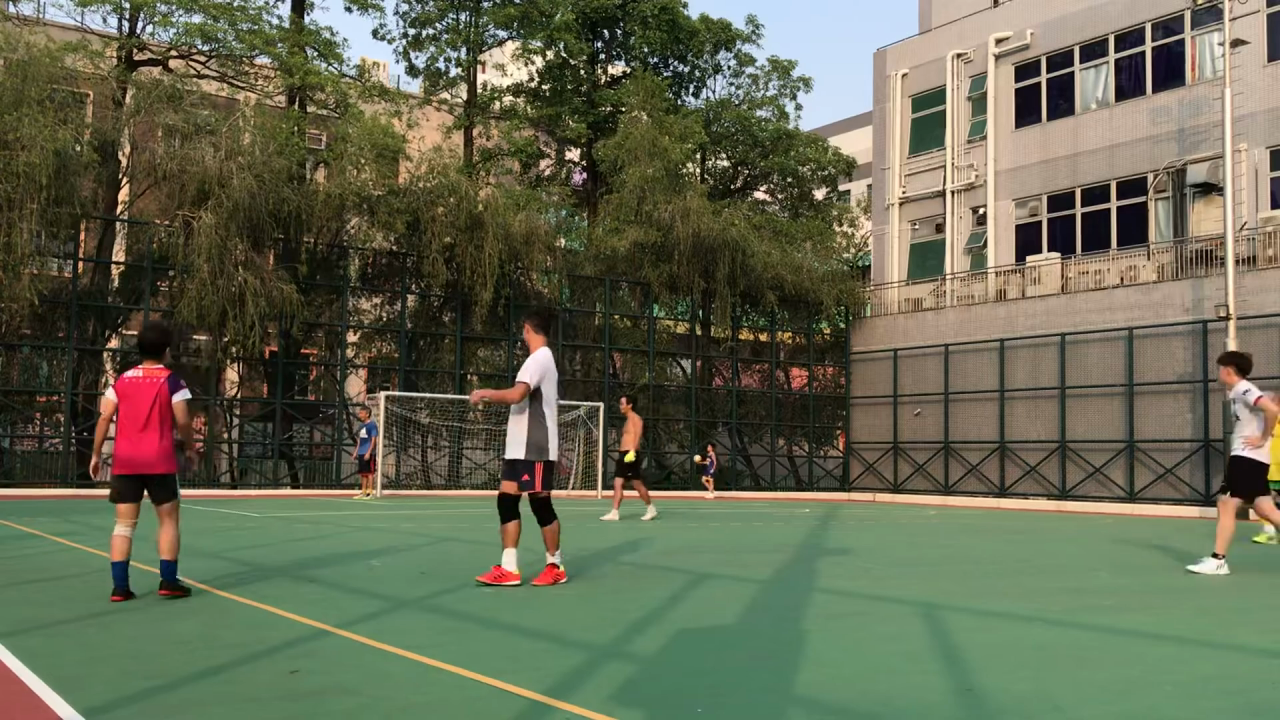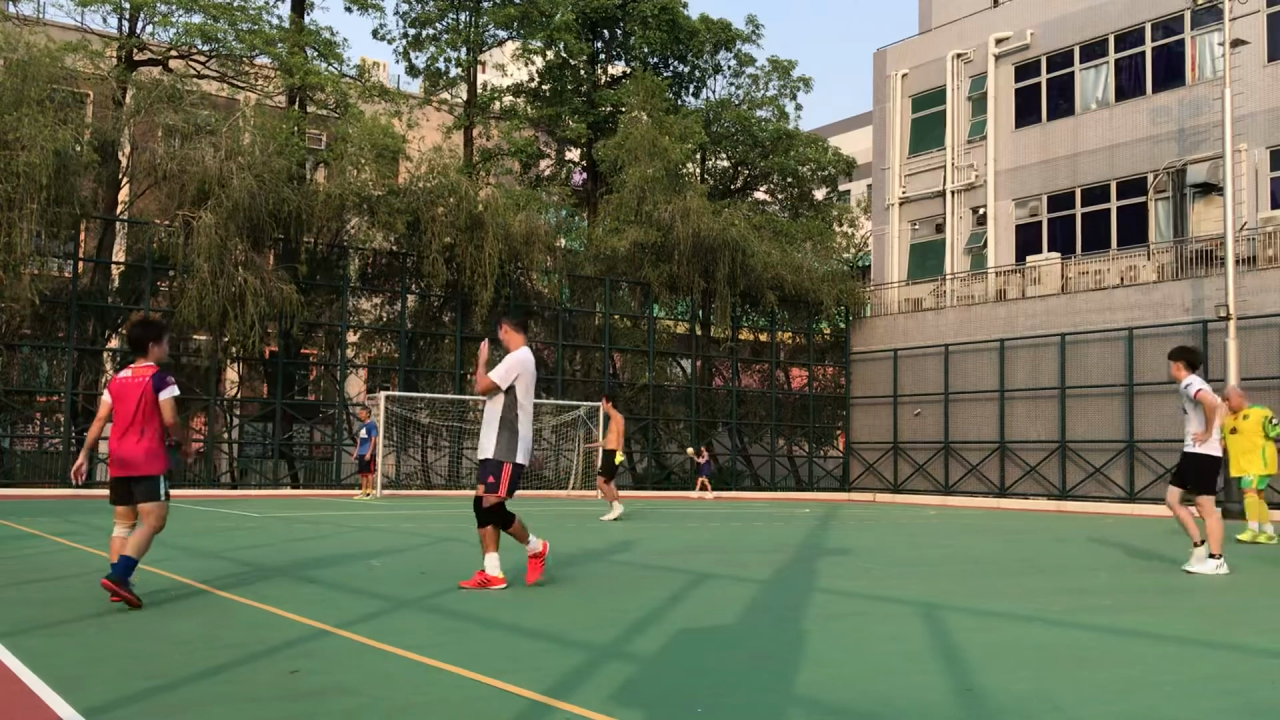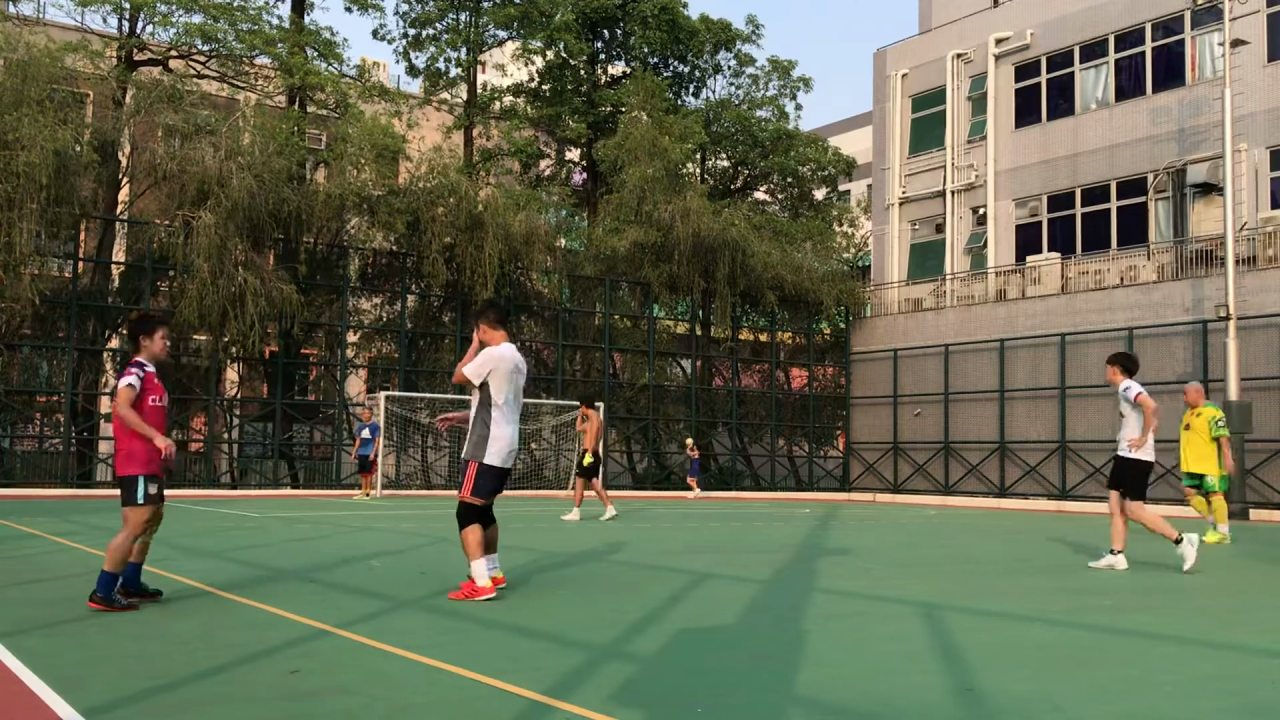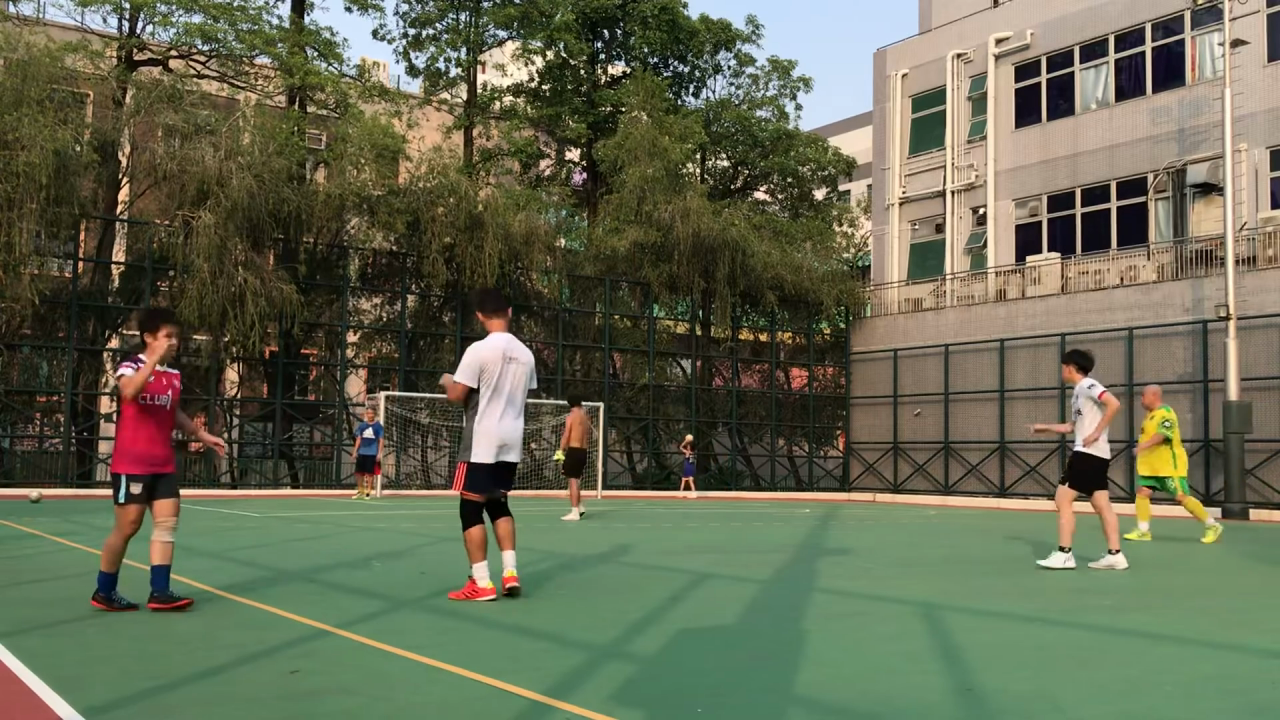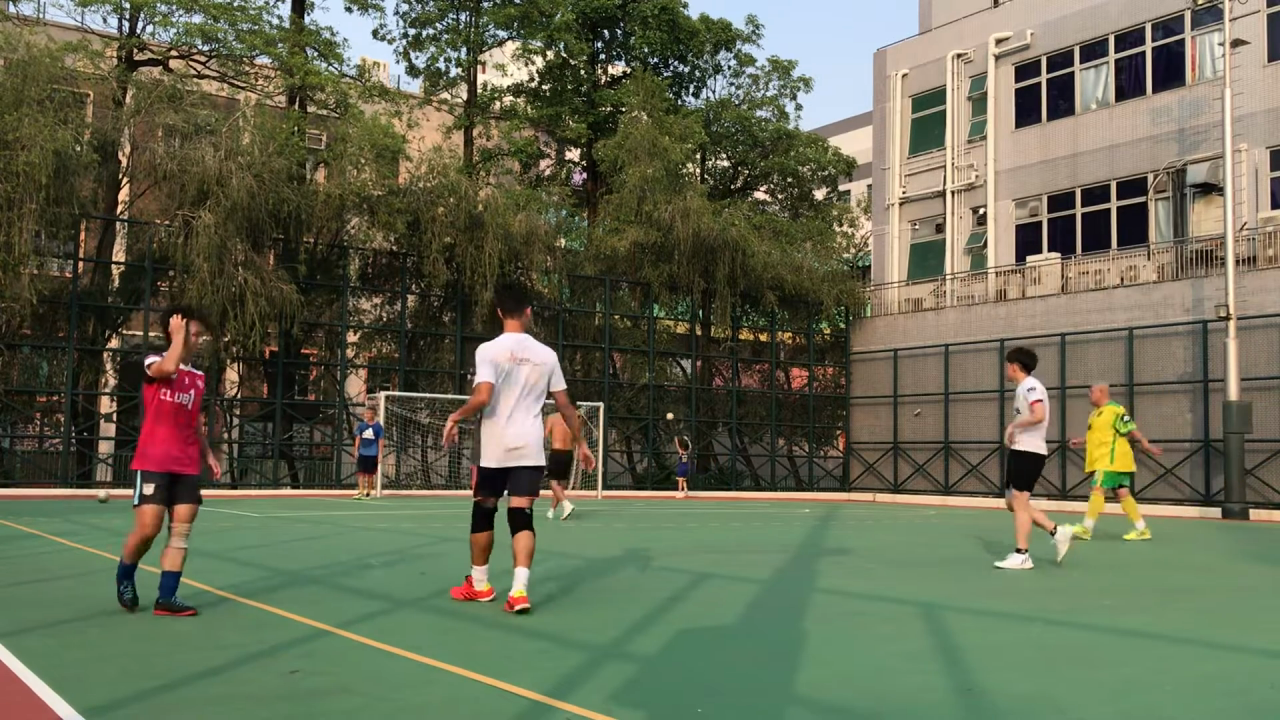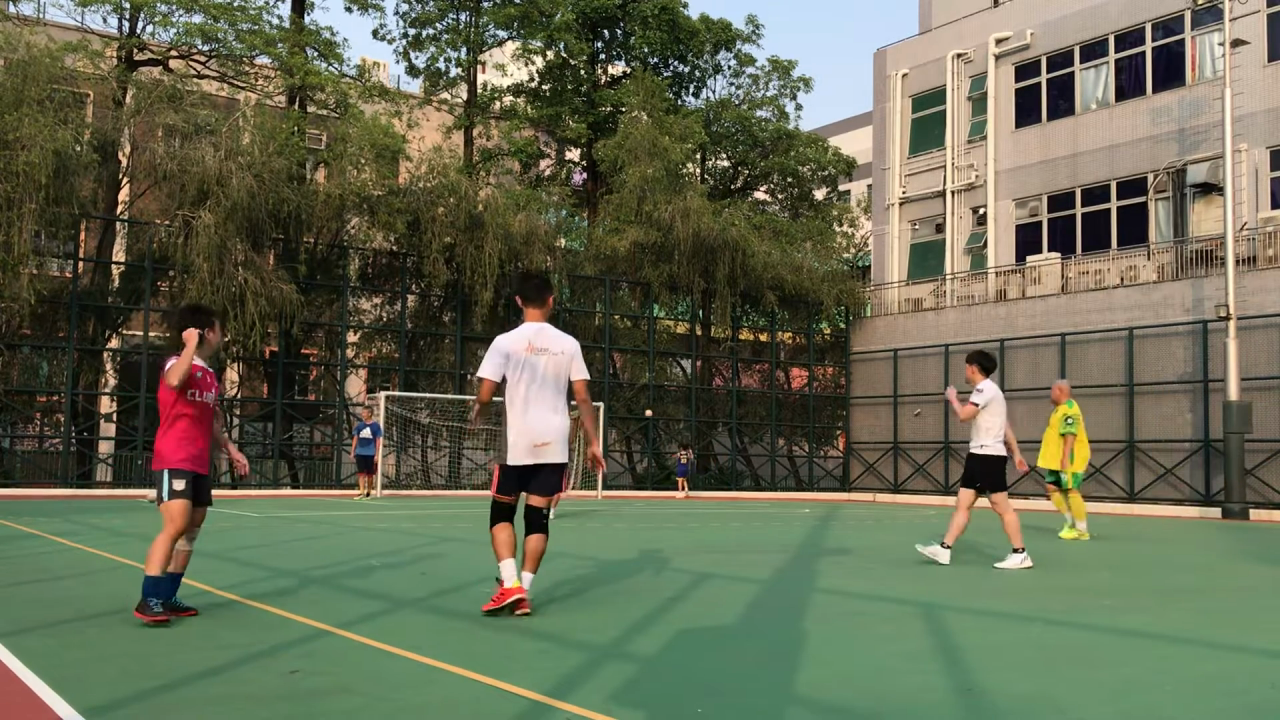
dt=0.3s
person 1, frame 1
left shoulder: (539, 359)
right shoulder: (541, 360)
left elbow: (515, 395)
left wrist: (484, 394)
left hip: (535, 448)
right hip: (520, 447)
left knee: (540, 504)
right knee: (506, 502)
left ankle: (555, 566)
right ankle: (508, 568)
person 1, frame 2
left shoulder: (517, 358)
right shoulder: (522, 360)
left elbow: (482, 387)
left wrist: (482, 359)
left hip: (507, 448)
right hip: (494, 446)
left knee: (492, 506)
right knee: (482, 505)
left ankle: (536, 548)
right ankle: (492, 572)
person 1, frame 3
left shoulder: (492, 355)
right shoulder: (518, 360)
left elbow: (458, 378)
left wrist: (475, 344)
right wrist: (461, 417)
left hip: (487, 448)
right hip: (504, 448)
left knee: (467, 511)
right knee: (483, 509)
left ankle: (481, 583)
right ankle: (492, 572)
person 1, frame 4
left shoulder: (480, 349)
right shoulder: (526, 354)
left elbow: (456, 396)
left wrist: (447, 381)
left hip: (481, 443)
right hip: (511, 442)
left knee: (471, 509)
right knee: (499, 505)
left ankle: (482, 583)
right ankle: (510, 572)
person 1, frame 5
left shoulder: (488, 350)
right shoulder: (547, 355)
left elbow: (481, 398)
right elbow: (564, 405)
left wrist: (454, 418)
right wrist: (581, 443)
left hip: (495, 448)
right hip: (530, 449)
left knee: (483, 515)
right knee: (521, 516)
left ankle: (478, 584)
right ankle: (519, 590)
person 1, frame 6
left shoulder: (505, 342)
right shoulder: (569, 344)
left elbow: (485, 395)
right elbow: (583, 398)
left wrist: (478, 408)
right wrist: (593, 442)
left hip: (518, 443)
right hip: (554, 444)
left knee: (501, 512)
right knee: (537, 516)
left ankle: (509, 584)
right ankle: (521, 592)
person 2, frame 1
left shoulder: (122, 380)
right shoulder: (173, 381)
left elbow: (104, 418)
right elbow: (183, 422)
left wrist: (96, 454)
right wrist: (191, 448)
left hip: (125, 462)
right hip: (160, 462)
left knee: (124, 524)
right knee: (168, 520)
left ankle: (120, 585)
right ankle: (169, 579)
person 2, frame 2
left shoulder: (117, 380)
right shoulder: (161, 378)
left elbow: (100, 420)
right elbow: (170, 420)
left wrist: (84, 456)
right wrist: (185, 444)
left hip: (120, 462)
right hip: (148, 462)
left knee: (123, 524)
right knee: (152, 522)
left ankle: (119, 583)
right ankle: (118, 576)
person 2, frame 3
left shoulder: (149, 375)
right shoulder: (135, 371)
right elbow: (121, 410)
right wrist: (157, 438)
left hip: (150, 464)
right hip: (137, 464)
left knee: (150, 522)
right knee: (135, 526)
left ankle: (129, 583)
right ankle: (103, 593)
person 2, frame 4
left shoulder: (172, 375)
right shoulder: (131, 366)
right elbow: (129, 392)
left wrist: (204, 436)
right wrist: (155, 358)
left hip: (163, 463)
right hip: (131, 462)
left knee: (167, 523)
right knee: (127, 527)
left ankle: (160, 591)
right ankle: (104, 592)
person 2, frame 5
left shoulder: (199, 377)
right shoulder: (154, 363)
right elbow: (169, 368)
left wrist: (208, 453)
right wrist: (177, 335)
left hip: (188, 464)
right hip: (153, 461)
left knee: (181, 530)
right knee: (148, 528)
left ankle: (167, 597)
right ankle: (124, 579)
person 2, frame 6
left shoulder: (211, 374)
right shoulder: (176, 362)
right elbow: (174, 381)
left wrist: (231, 449)
right wrist: (190, 344)
left hip: (200, 463)
right hip: (174, 460)
left knee: (191, 531)
right knee: (175, 527)
left ankle: (167, 598)
right ankle: (149, 600)
person 3, frame 1
left shoulder: (1245, 391)
right shoulder: (1240, 392)
left hip: (1249, 459)
right hip: (1251, 459)
left knee: (1225, 508)
left ankle: (1217, 560)
person 3, frame 2
left shoulder: (1189, 384)
right shoulder: (1193, 384)
left elbow: (1211, 402)
right elbow: (1221, 408)
left wrist: (1208, 433)
right wrist: (1214, 433)
left hip: (1201, 454)
right hip: (1195, 453)
left knee: (1206, 508)
right knee: (1172, 500)
left ankle: (1216, 560)
right ankle: (1200, 546)
person 3, frame 3
left shoulder: (1127, 387)
right shoulder: (1129, 389)
left elbow: (1150, 406)
right elbow: (1153, 420)
left wrist: (1143, 438)
left hip: (1134, 458)
right hip: (1126, 457)
left knee: (1135, 511)
right knee: (1116, 507)
left ankle: (1183, 541)
right ankle: (1115, 555)
person 3, frame 4
left shoulder: (1088, 385)
right shoulder: (1080, 390)
left elbow: (1114, 404)
right elbow: (1074, 426)
left wrist: (1097, 434)
right wrist: (1046, 427)
left hip: (1088, 454)
right hip: (1094, 455)
left knee: (1062, 501)
right knee: (1102, 506)
left ankle: (1064, 554)
right ankle: (1115, 555)
person 3, frame 5
left shoulder: (1030, 386)
right shoulder: (1025, 387)
left elbow: (1039, 415)
left wrist: (1013, 426)
left hip: (1028, 452)
right hip: (1022, 452)
left knee: (1018, 502)
right knee: (1014, 504)
left ankle: (1021, 555)
right ankle: (1058, 532)
person 3, frame 6
left shoulder: (984, 388)
right shoulder: (988, 389)
left elbow: (963, 415)
right elbow: (1006, 427)
left wrist: (952, 398)
right wrist: (1016, 454)
left hip: (988, 455)
right hip: (979, 455)
left knee: (1002, 506)
right knee: (962, 504)
left ankle: (1020, 555)
right ankle: (944, 549)
